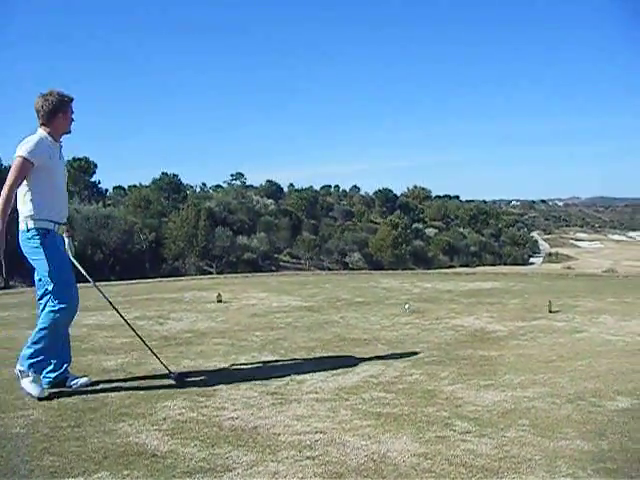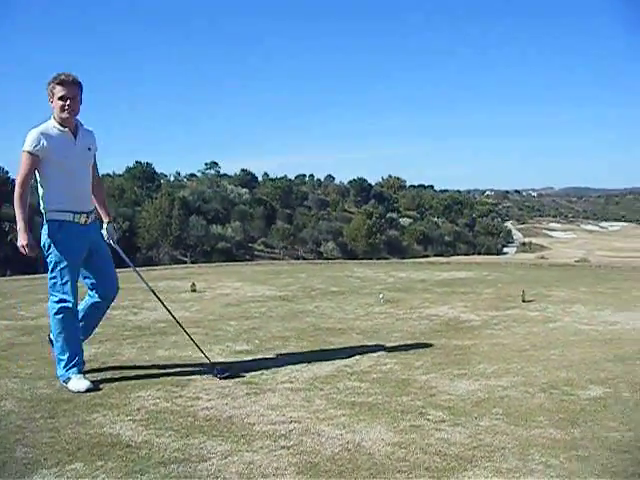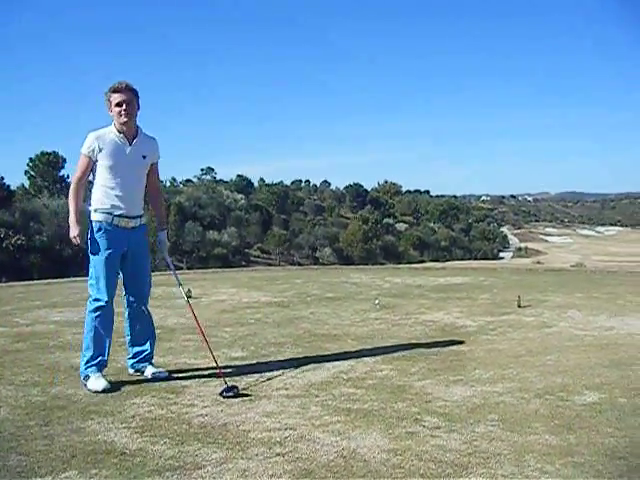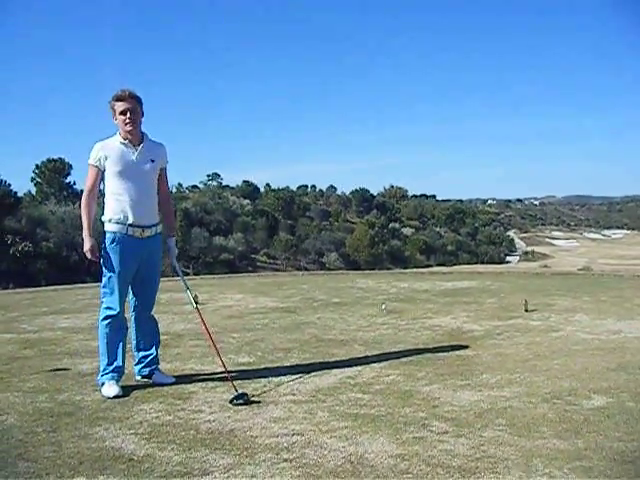
dt=0.7s
person 1, frame 1
left shoulder: (55, 148)
right shoulder: (34, 146)
left wrist: (65, 234)
left hip: (53, 234)
right hip: (38, 234)
left knee: (55, 303)
right knee: (64, 301)
left ankle: (55, 372)
right ankle: (29, 364)
person 1, frame 2
left shoulder: (89, 137)
right shoulder: (39, 137)
right elbow: (22, 185)
left wrist: (108, 221)
right wrist: (23, 230)
left hip: (90, 225)
right hip: (61, 227)
left knee: (107, 287)
right knee: (63, 299)
left ankle: (62, 338)
right ankle: (69, 369)
person 1, frame 3
left shoulder: (150, 144)
right shoulder: (97, 140)
right elbow: (78, 182)
left wrist: (162, 229)
right wrist: (74, 221)
left hip: (137, 229)
right hip: (105, 228)
left knee: (139, 299)
right knee: (101, 299)
left ankle: (140, 360)
right ankle: (92, 368)
person 1, frame 4
left shoulder: (158, 150)
right shoulder: (103, 150)
right elbow: (89, 194)
left wrist: (171, 236)
right wrist: (87, 235)
left hip: (152, 237)
right hip: (119, 236)
left knee: (145, 307)
right knee: (112, 308)
left ankle: (147, 366)
right ankle: (109, 375)
